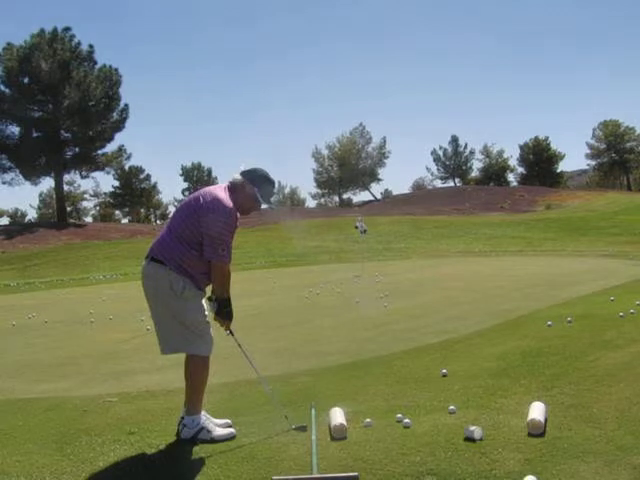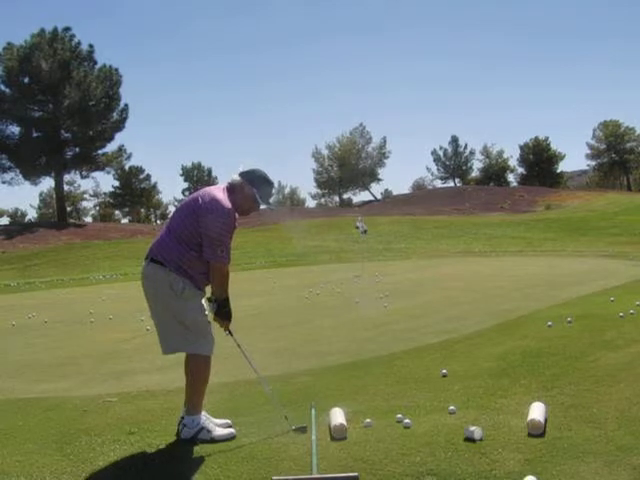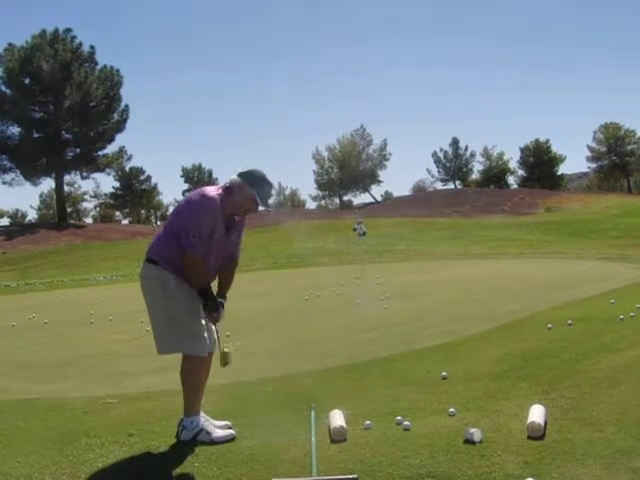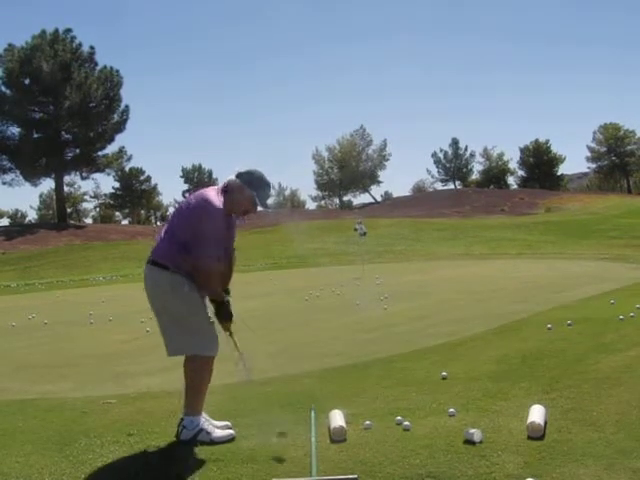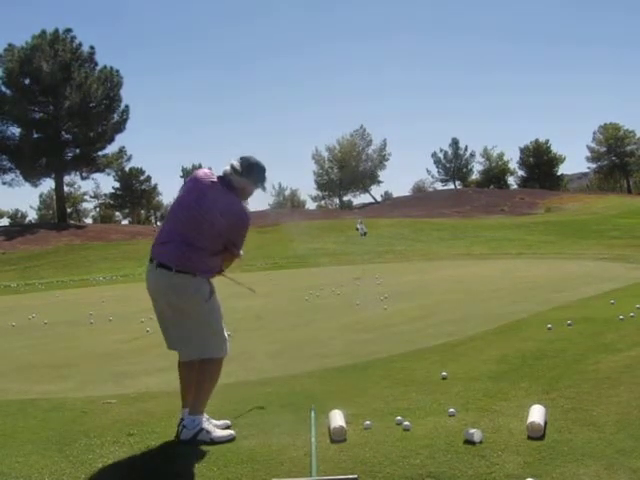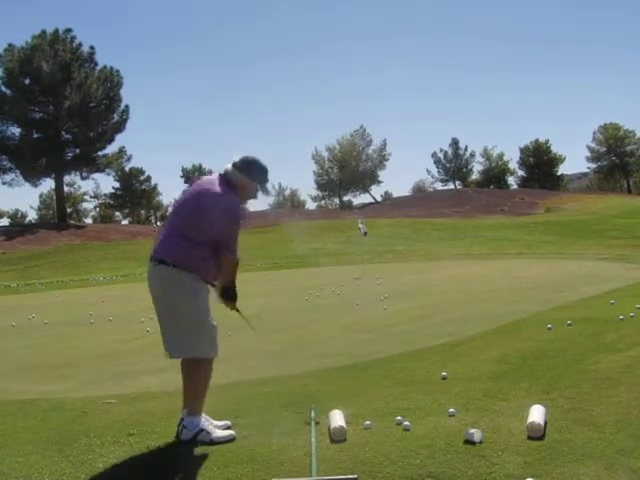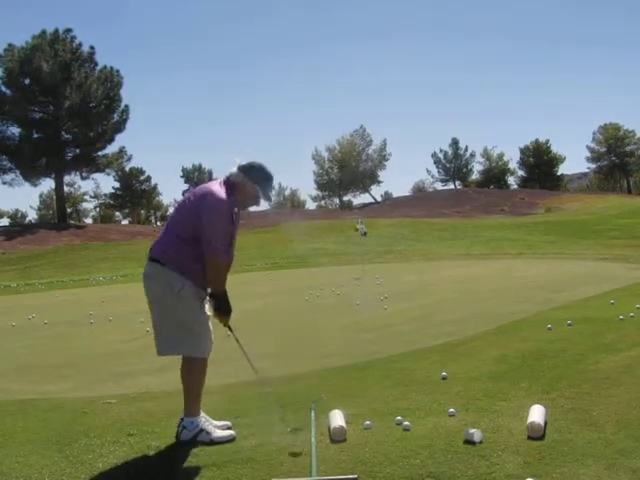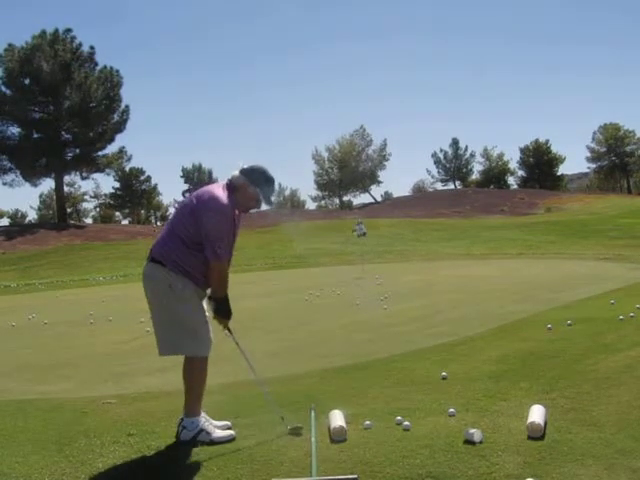
dt=0.4s
person 1, frame 1
left shoulder: (222, 201)
right shoulder: (221, 207)
left elbow: (218, 261)
right elbow: (219, 264)
left wrist: (217, 298)
right wrist: (224, 303)
left hip: (174, 276)
right hip: (170, 277)
left knee: (199, 345)
right knee: (199, 347)
left ankle: (193, 415)
right ankle: (192, 423)
person 1, frame 2
left shoulder: (222, 204)
right shoulder: (220, 208)
left elbow: (218, 261)
right elbow: (218, 265)
left wrist: (217, 299)
right wrist: (222, 303)
left hip: (172, 276)
right hip: (169, 278)
left knee: (199, 345)
right knee: (201, 346)
left ankle: (193, 414)
right ankle: (192, 423)
person 1, frame 3
left shoulder: (235, 215)
right shoulder: (207, 203)
left elbow: (230, 257)
right elbow: (192, 255)
left wrist: (220, 297)
right wrist: (207, 295)
left hip: (185, 280)
right hip: (165, 277)
left knee: (206, 347)
right knee: (196, 347)
left ankle: (194, 416)
right ankle: (191, 425)
person 1, frame 4
left shoulder: (229, 211)
right shoulder: (210, 207)
left elbow: (226, 254)
right elbow: (206, 265)
left wrist: (223, 294)
right wrist: (219, 303)
left hip: (179, 278)
right hip: (170, 279)
left knee: (203, 346)
right knee: (204, 347)
left ankle: (192, 415)
right ankle: (191, 424)
person 1, frame 5
left shoulder: (199, 178)
right shoulder: (238, 213)
right elbow: (231, 254)
right wrist: (217, 268)
left hip: (158, 273)
right hip: (186, 281)
left knee: (190, 348)
right knee: (214, 350)
left ankle: (190, 415)
right ankle: (193, 424)
person 1, frame 6
left shoulder: (207, 184)
right shoulder: (229, 205)
right elbow: (228, 256)
left wrist: (218, 282)
right wrist: (229, 290)
left hip: (164, 271)
right hip: (180, 277)
left knee: (192, 348)
right knee: (203, 350)
left ankle: (191, 416)
right ankle: (192, 425)
person 1, frame 7
left shoulder: (226, 204)
right shoulder: (216, 200)
left elbow: (223, 256)
right elbow: (214, 256)
left wrist: (217, 294)
right wrist: (220, 297)
left hip: (182, 277)
right hip: (171, 277)
left knee: (199, 347)
right knee: (196, 349)
left ankle: (193, 417)
right ankle: (191, 425)
person 1, frame 8
left shoulder: (228, 206)
right shoulder: (218, 204)
left elbow: (220, 260)
right elbow: (217, 262)
left wrist: (216, 297)
right wrist: (221, 302)
left hip: (178, 276)
right hip: (170, 277)
left knee: (198, 347)
right knee: (197, 348)
left ankle: (193, 416)
right ankle: (191, 425)
